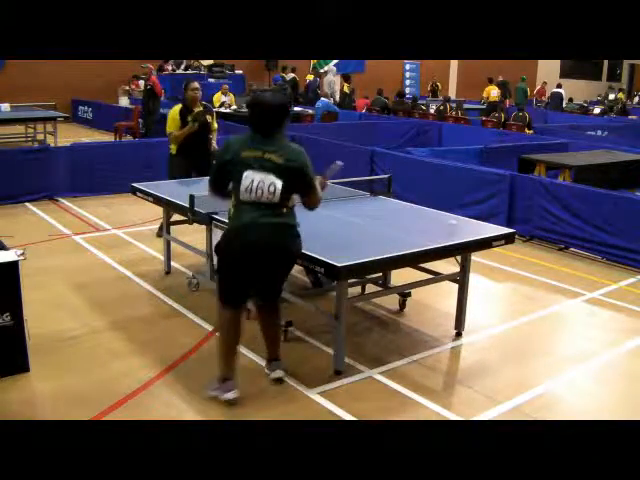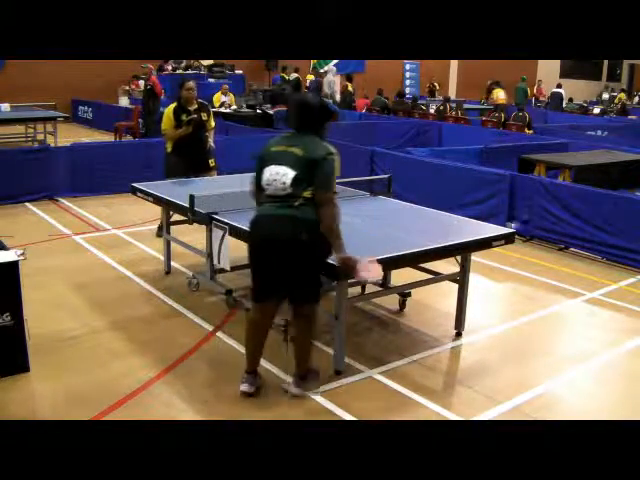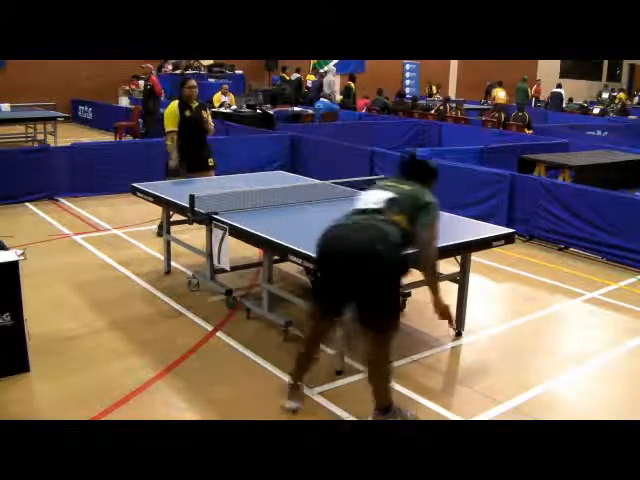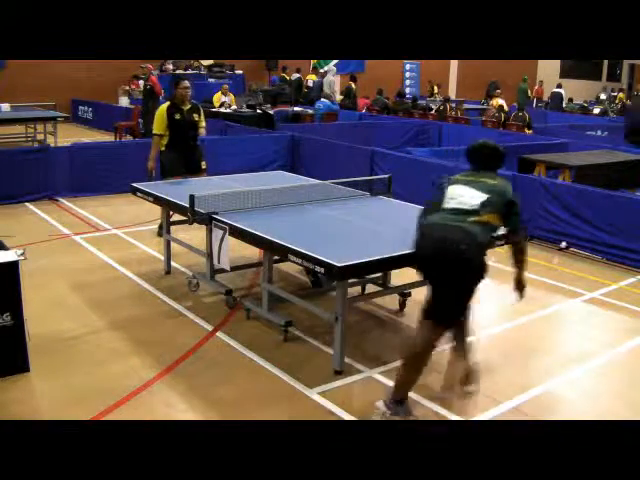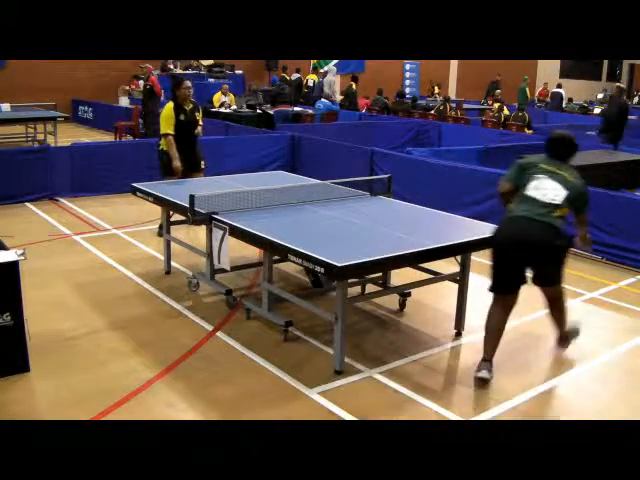
dt=0.4s
person 1, frame 1
left shoulder: (232, 147)
right shoulder: (296, 154)
left elbow: (216, 189)
right elbow: (312, 203)
right wrist: (318, 184)
left hip: (241, 237)
right hip: (283, 239)
left knee: (230, 307)
right knee: (267, 300)
left ankle: (226, 381)
right ankle: (274, 363)
person 1, frame 2
left shoulder: (272, 146)
right shoulder: (324, 152)
right elbow: (326, 204)
right wrist: (340, 250)
left hip: (263, 228)
right hip: (300, 234)
left knee: (263, 306)
right knee: (304, 307)
left ankle: (250, 375)
right ankle: (301, 376)
person 1, frame 3
left shoulder: (378, 188)
right shoulder: (425, 199)
right elbow: (426, 246)
right wrist: (436, 296)
left hip: (333, 240)
right hip: (374, 252)
left knee: (321, 321)
right knee: (379, 333)
left ankle: (294, 389)
right ankle: (383, 410)
person 1, frame 4
left shoulder: (452, 181)
right shoulder: (506, 191)
left elbow: (424, 216)
right elbow: (517, 239)
right wrist: (519, 274)
left hip: (428, 239)
right hip: (462, 250)
right knee: (433, 326)
left ankle: (463, 363)
right ankle: (396, 402)
person 1, frame 5
left shoulder: (527, 162)
right shoulder: (577, 182)
left elbow: (504, 190)
right elbow: (581, 217)
right wrist: (583, 234)
left hip: (510, 231)
right hip: (546, 239)
left knee: (503, 299)
right knee: (551, 288)
left ankle: (486, 362)
right ankle: (563, 335)
person 2, frame 1
left shoulder: (208, 109)
right shoulder: (177, 112)
left elbow: (213, 130)
right elbow: (172, 138)
left wrist: (213, 142)
right wrist: (189, 128)
left hip: (204, 156)
right hip: (182, 157)
right ankle: (164, 224)
person 2, frame 2
left shoulder: (204, 107)
right shoulder: (172, 110)
left elbow: (210, 127)
right elbow: (167, 136)
left wrist: (210, 140)
right wrist: (183, 131)
left hip: (202, 153)
right hip: (178, 156)
right ankle: (163, 224)
person 2, frame 3
left shoulder: (203, 107)
right shoulder: (175, 107)
left elbow: (209, 130)
right elbow: (171, 135)
left wrist: (209, 127)
right wrist: (173, 157)
left hip: (201, 151)
right hip: (180, 154)
right ankle: (163, 223)
person 2, frame 4
left shoulder: (196, 107)
right shoulder: (165, 109)
left elbow: (201, 126)
right elbow: (157, 136)
left wrist: (201, 131)
right wrist: (152, 159)
left hip: (193, 151)
right hip: (172, 153)
right ankle: (164, 223)
person 2, frame 5
left shoulder: (195, 106)
right shoulder: (170, 109)
right elbow: (168, 136)
left wrist: (199, 129)
right wrist: (175, 159)
left hip: (192, 150)
right hip: (173, 152)
